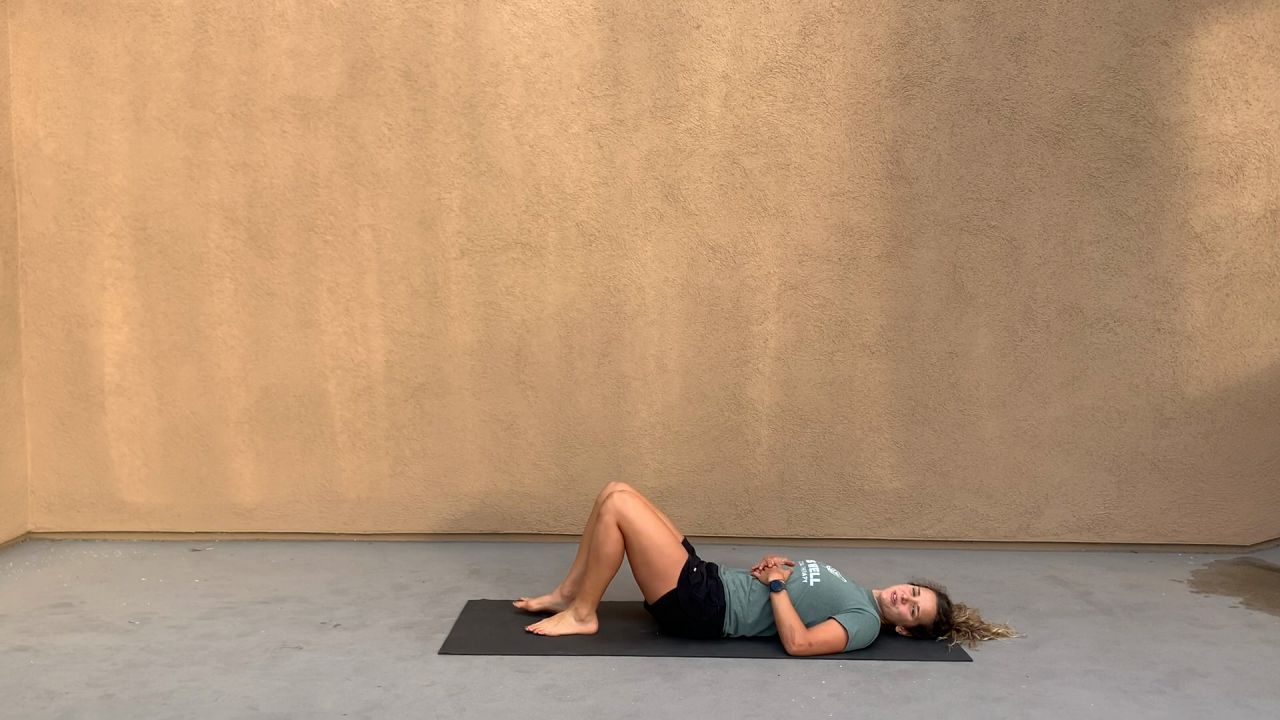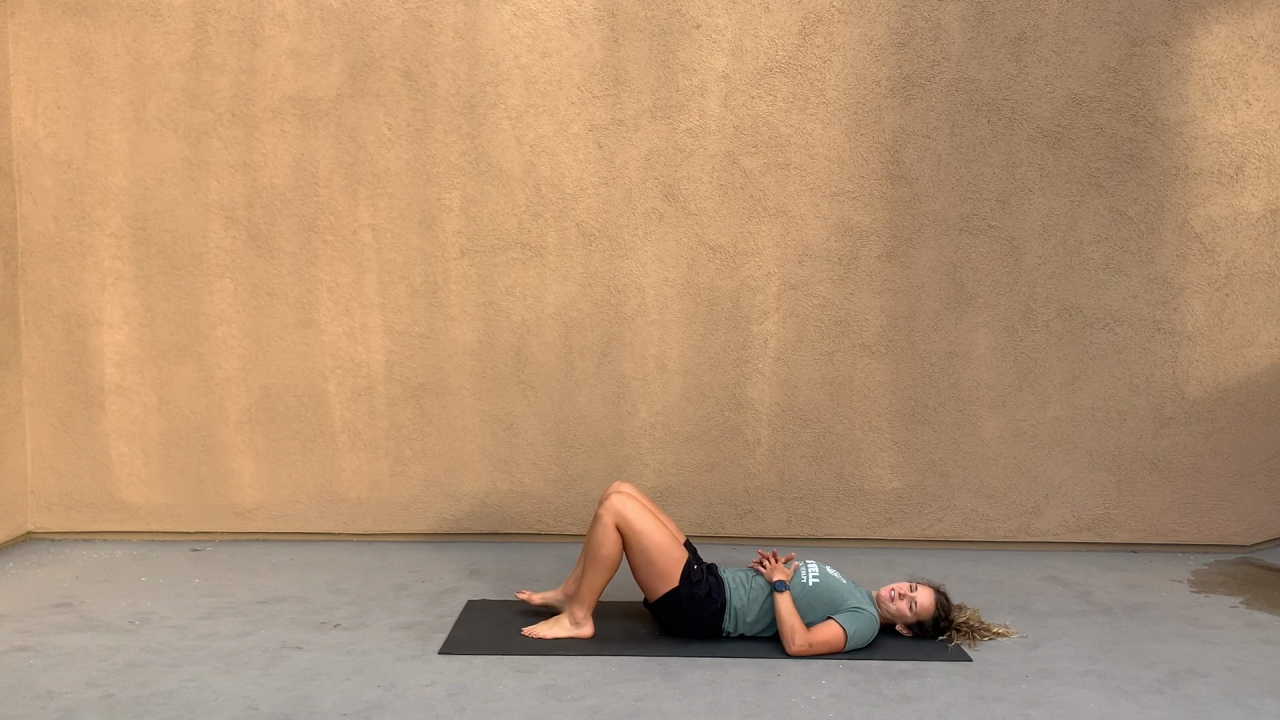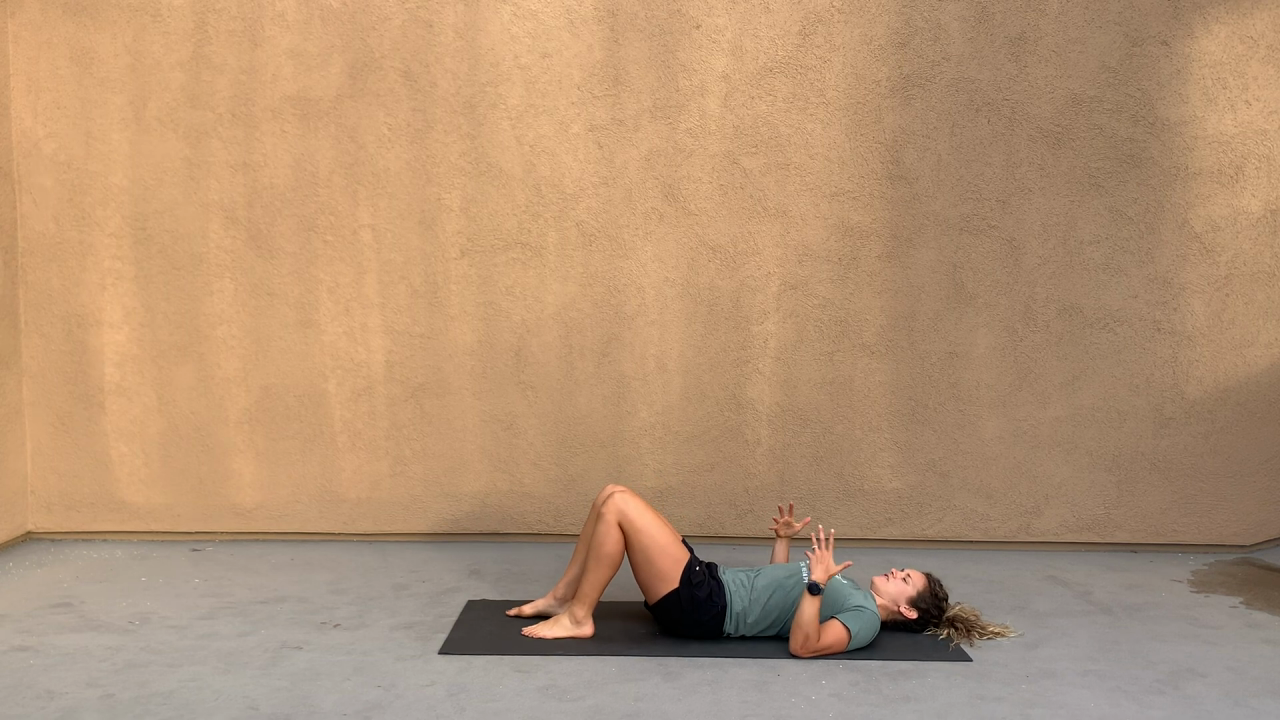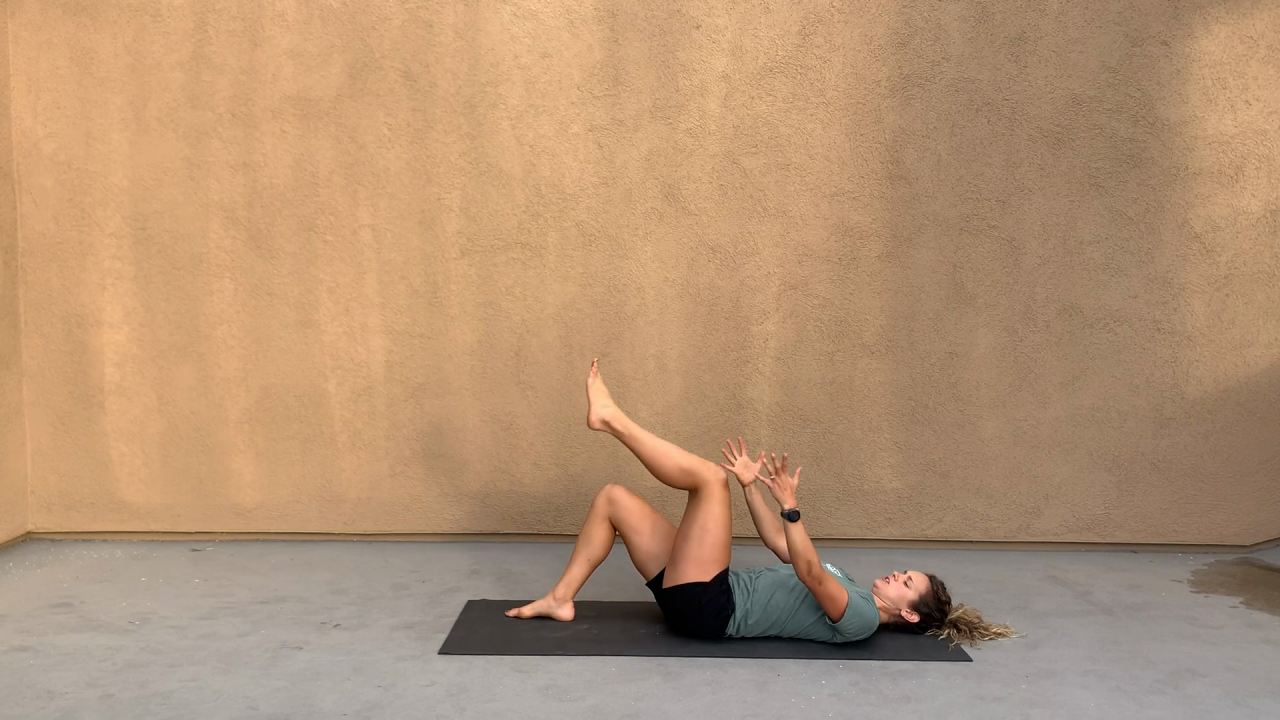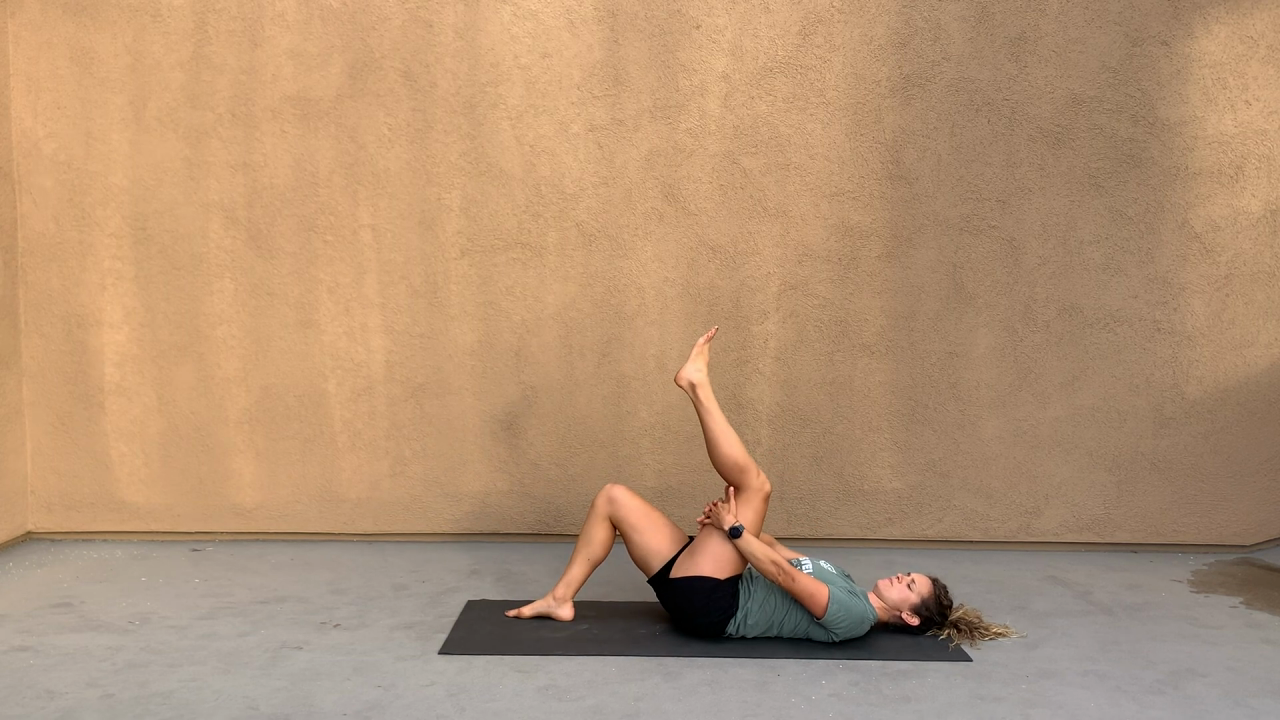
dt=1s
person 1, frame 1
left shoulder: (866, 623)
right shoulder: (856, 595)
left elbow: (799, 643)
left wrist: (776, 585)
right wrist: (776, 569)
left hip: (699, 610)
right hip: (707, 582)
left knee: (618, 506)
right knee: (615, 492)
left ankle: (583, 615)
right ankle: (568, 594)
person 1, frame 2
left shoulder: (865, 622)
right shoulder: (853, 594)
left elbow: (797, 643)
left wrist: (779, 583)
right wrist: (772, 567)
left hip: (700, 608)
right hip: (708, 582)
left knee: (616, 508)
right knee: (620, 491)
left ankle: (578, 620)
right ankle: (569, 592)
person 1, frame 3
left shoulder: (864, 618)
right shoulder: (854, 591)
left elbow: (801, 644)
left wrist: (818, 582)
right wrist: (783, 538)
left hip: (700, 608)
right hip: (707, 583)
left knee: (618, 507)
right knee: (613, 495)
left ankle: (579, 617)
right ankle: (561, 596)
person 1, frame 4
left shoulder: (859, 618)
right shoulder: (846, 588)
left elbow: (808, 570)
right elbow: (787, 552)
left wrist: (789, 508)
right wrist: (750, 486)
left hip: (706, 608)
right hip: (696, 596)
left knee: (709, 477)
right knee: (612, 497)
left ankle: (611, 418)
right ankle: (560, 601)
person 1, frame 5
left shoulder: (853, 617)
right shoulder: (845, 588)
left elbow: (784, 575)
right elbow: (776, 550)
left wrist: (732, 529)
right wrist: (734, 524)
left hip: (707, 605)
right hip: (695, 591)
left knee: (755, 484)
right knee: (612, 497)
left ankle: (698, 387)
right ankle: (560, 600)
